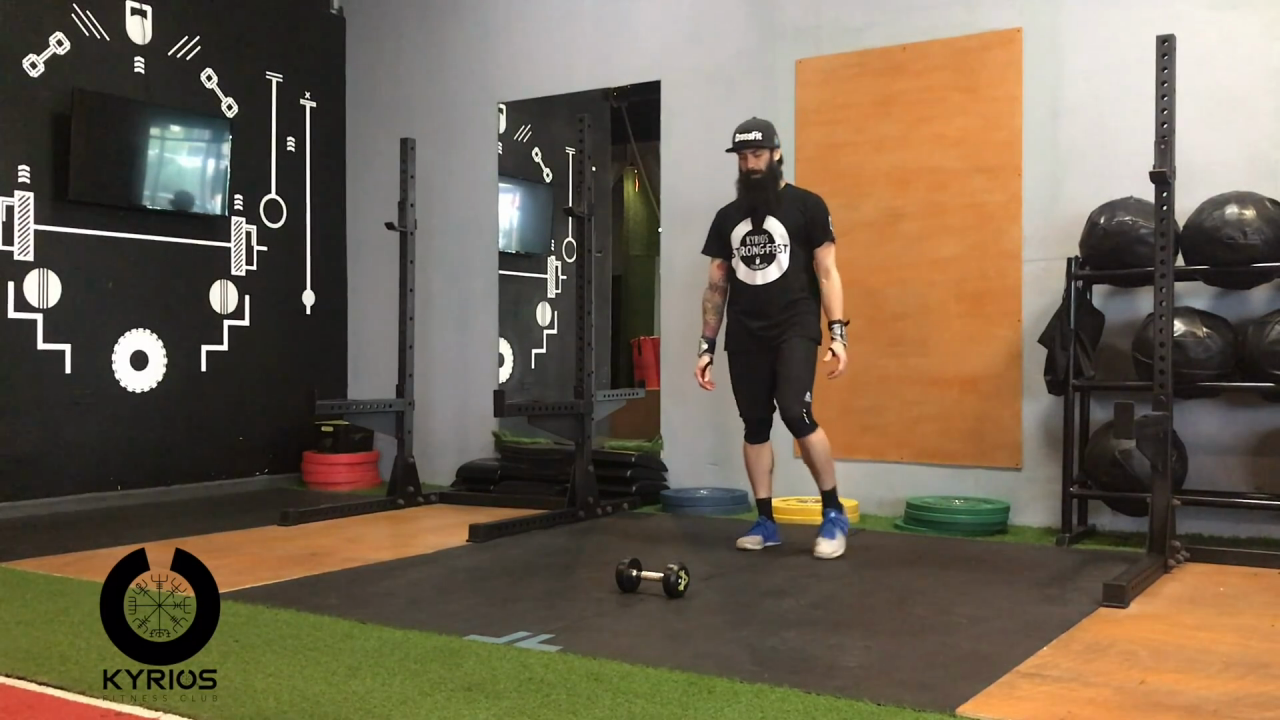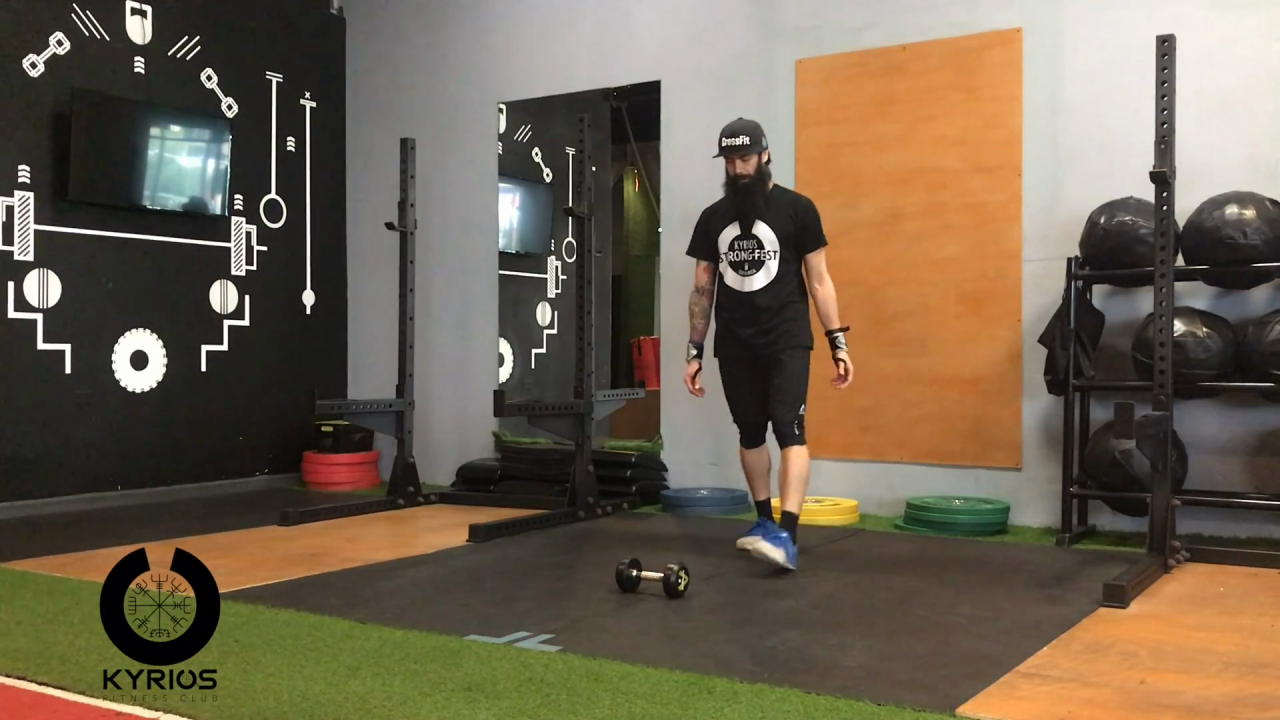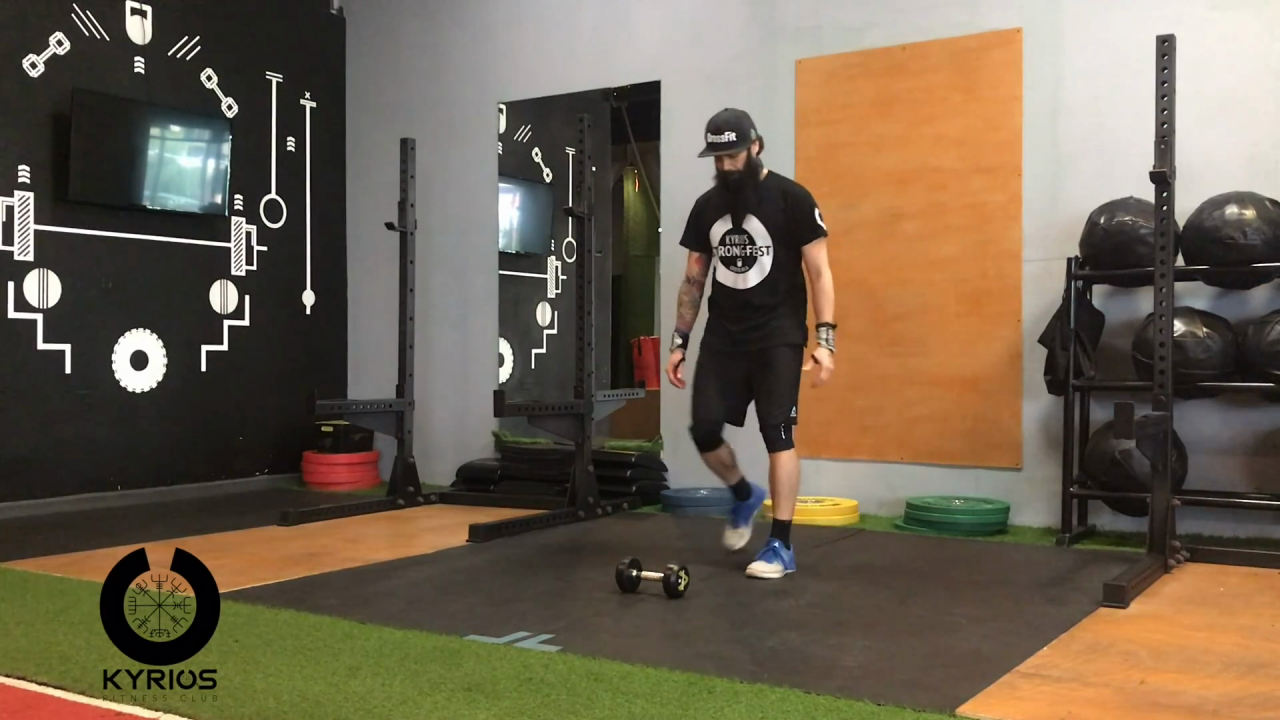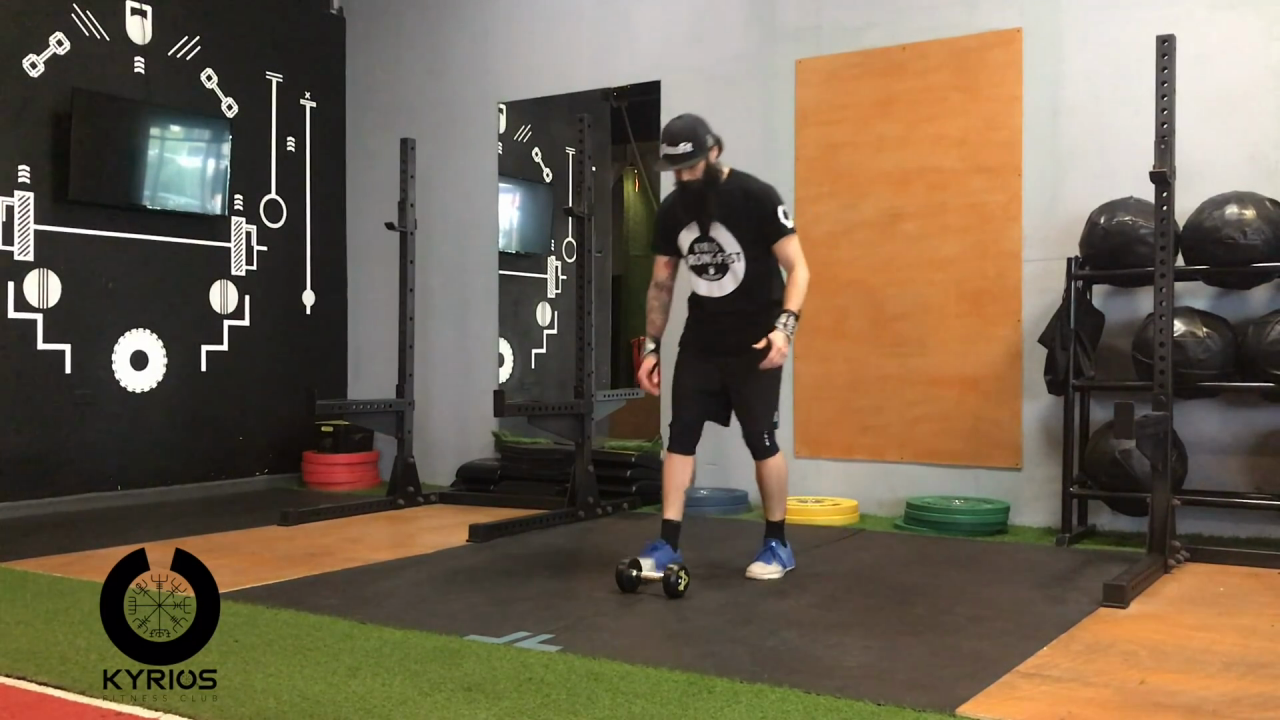
dt=0.3s
person 1, frame 1
left shoulder: (806, 205)
right shoulder: (728, 216)
left elbow: (827, 273)
right elbow: (717, 285)
left wrist: (837, 333)
right wrist: (706, 346)
left hip: (794, 330)
right hip: (745, 339)
left knee: (796, 415)
right knee: (755, 427)
left ankle: (834, 512)
right ankle: (765, 521)
person 1, frame 2
left shoulder: (796, 208)
right shoulder: (713, 217)
left elbow: (819, 280)
right elbow: (703, 289)
left wrist: (838, 342)
right wrist: (694, 351)
left hip: (785, 337)
right hip: (734, 342)
left knee: (788, 430)
right knee: (750, 432)
left ankle: (786, 535)
right ankle: (764, 519)
person 1, frame 3
left shoulder: (791, 199)
right shoulder: (707, 206)
left elbow: (819, 272)
right elbow: (693, 279)
left wrist: (824, 338)
right wrist: (679, 341)
left hip: (777, 336)
right hip: (723, 337)
left knee: (776, 433)
right knee: (703, 429)
left ankle: (780, 544)
right ankle: (744, 494)
person 1, frame 4
left shoulder: (755, 197)
right shoulder: (671, 209)
left elbow: (797, 268)
right elbow: (661, 283)
left wrist: (784, 326)
right wrist: (650, 347)
left hip: (754, 337)
right hip: (701, 337)
left knee: (759, 437)
right knee: (681, 434)
left ankle: (776, 543)
right ankle: (668, 545)
